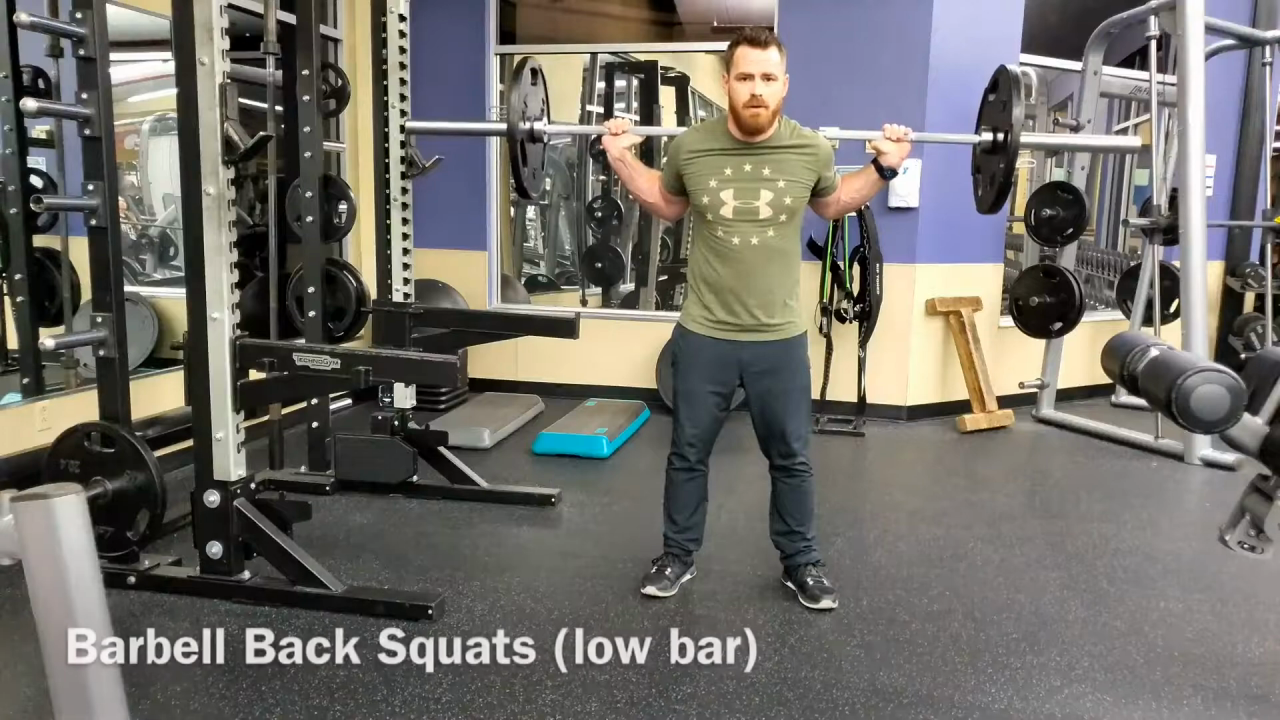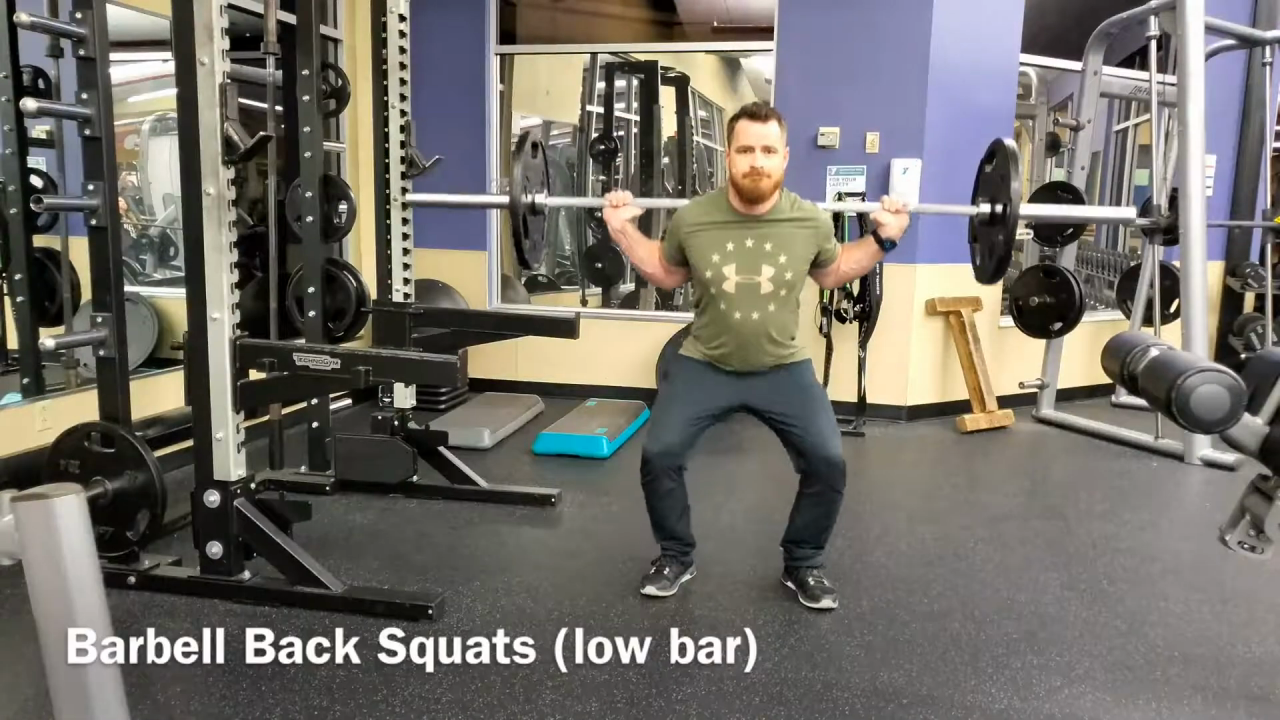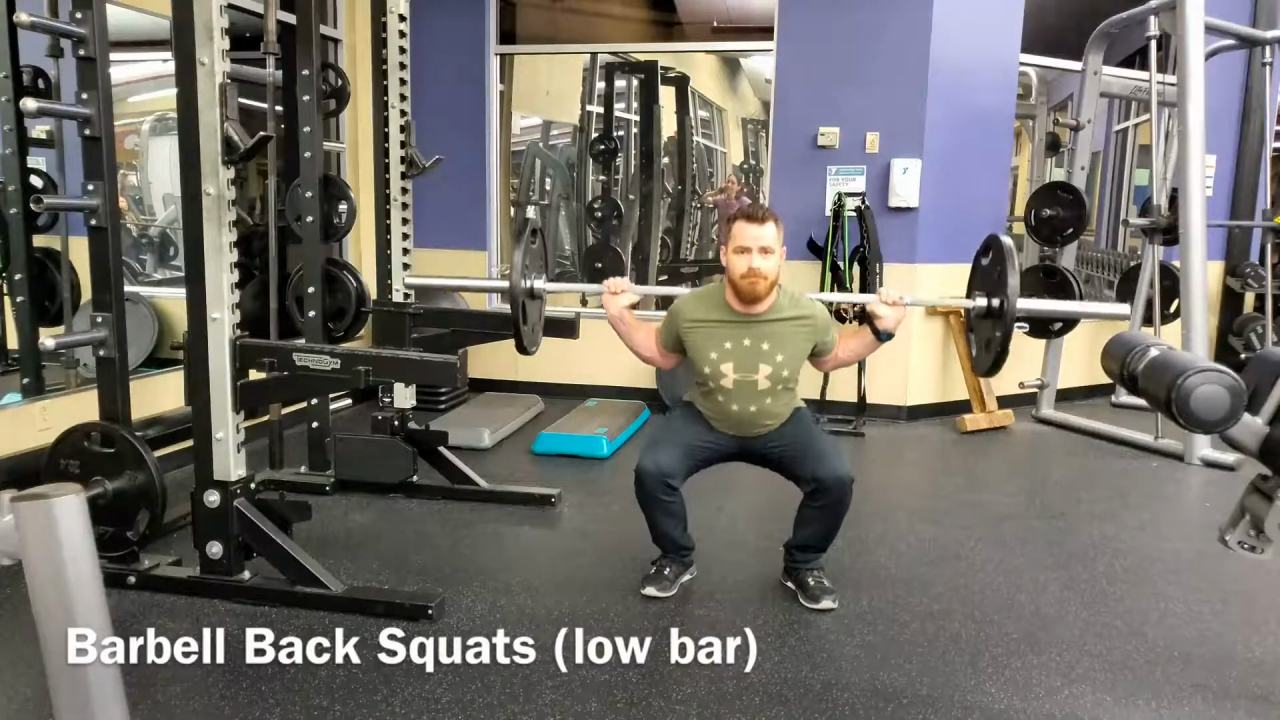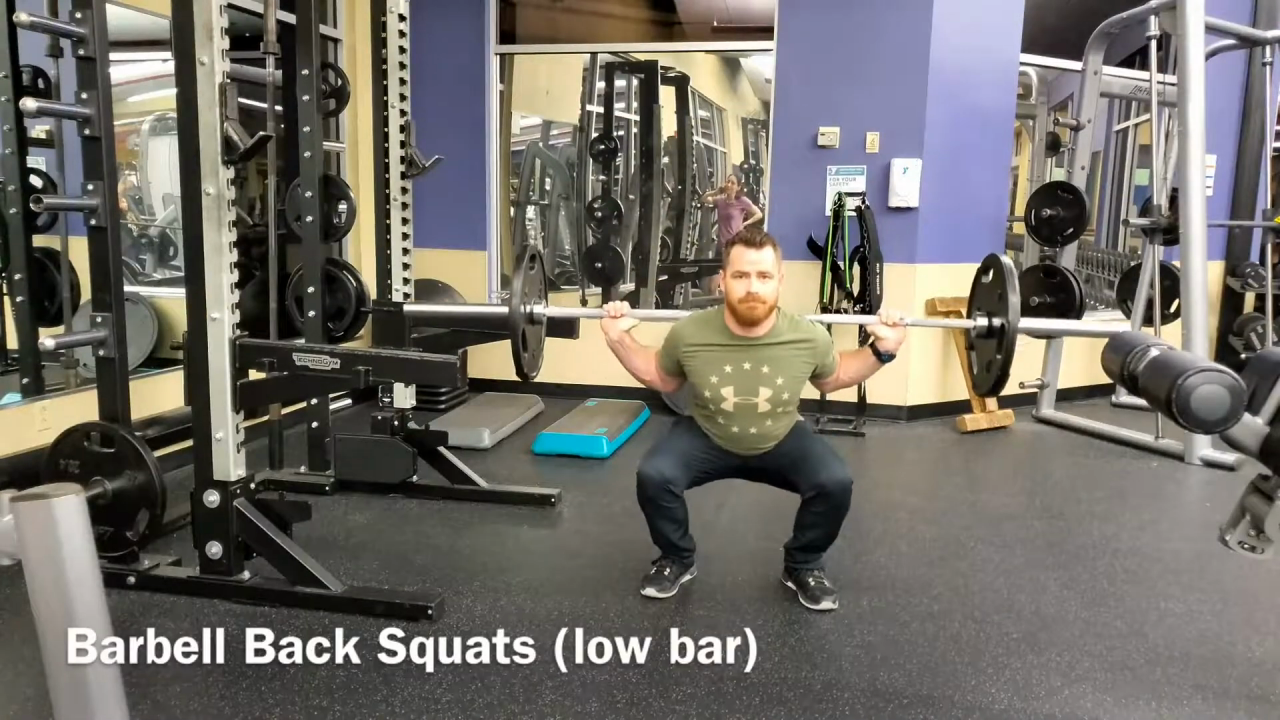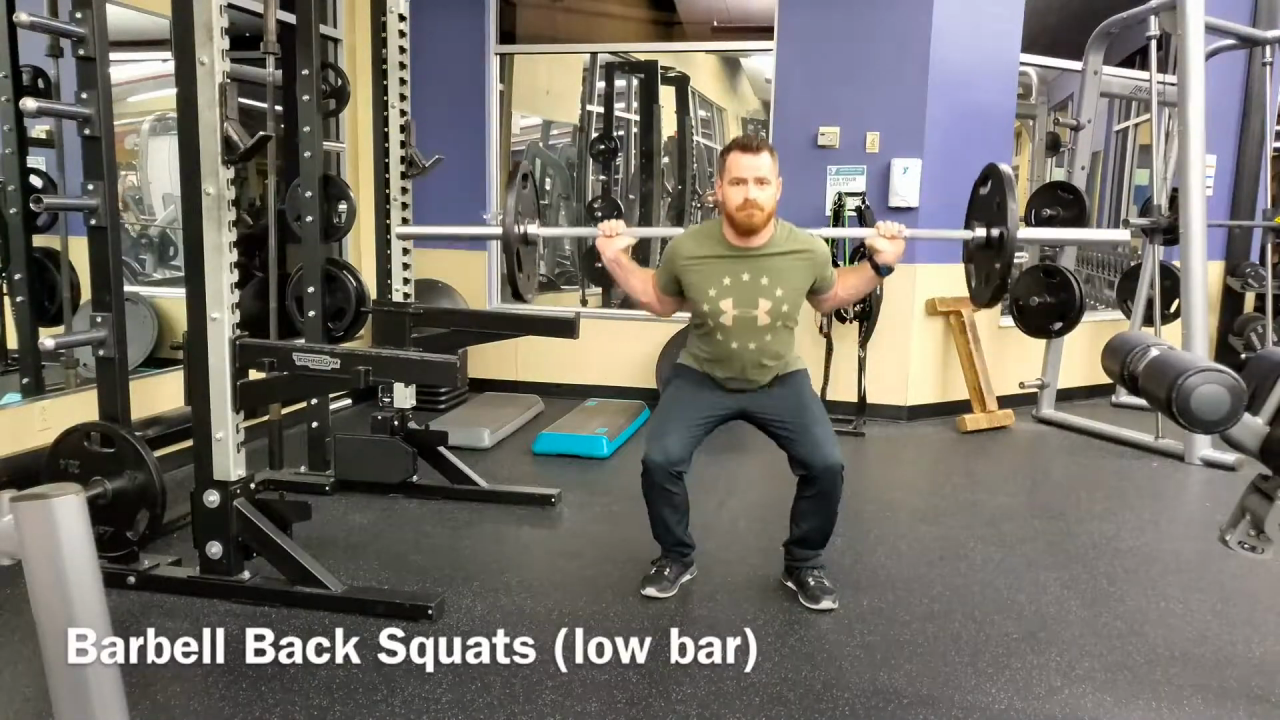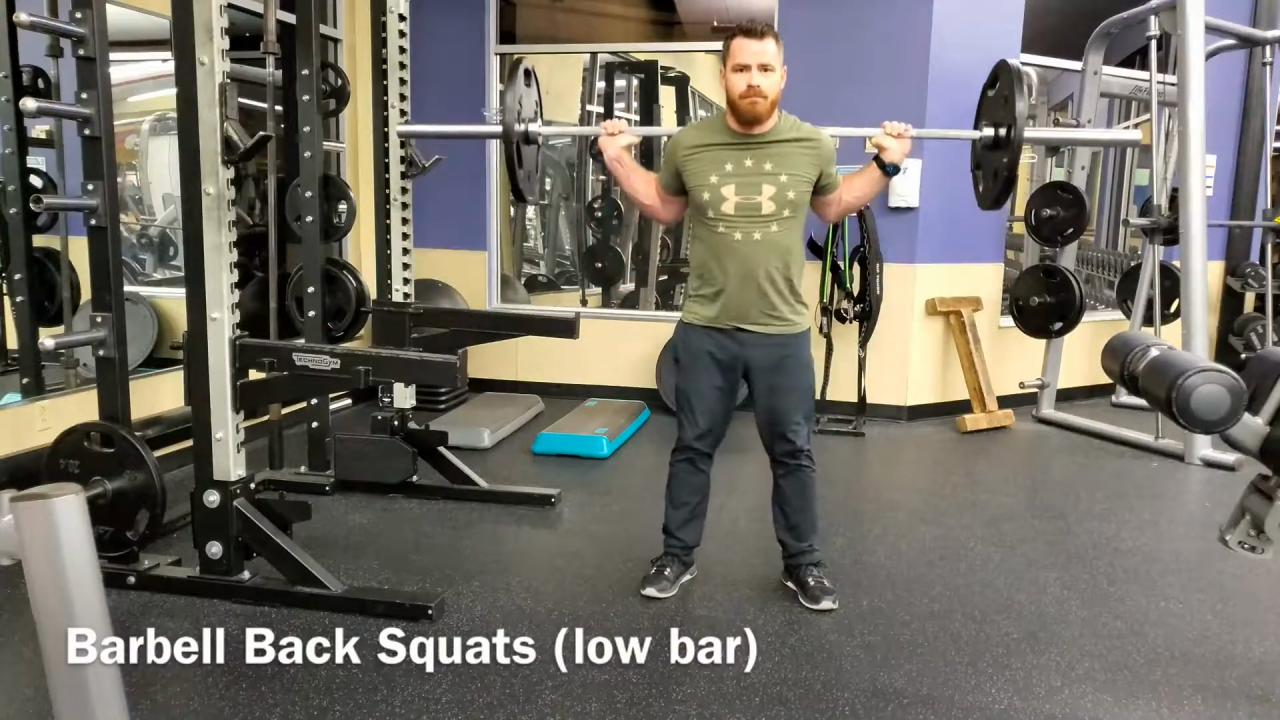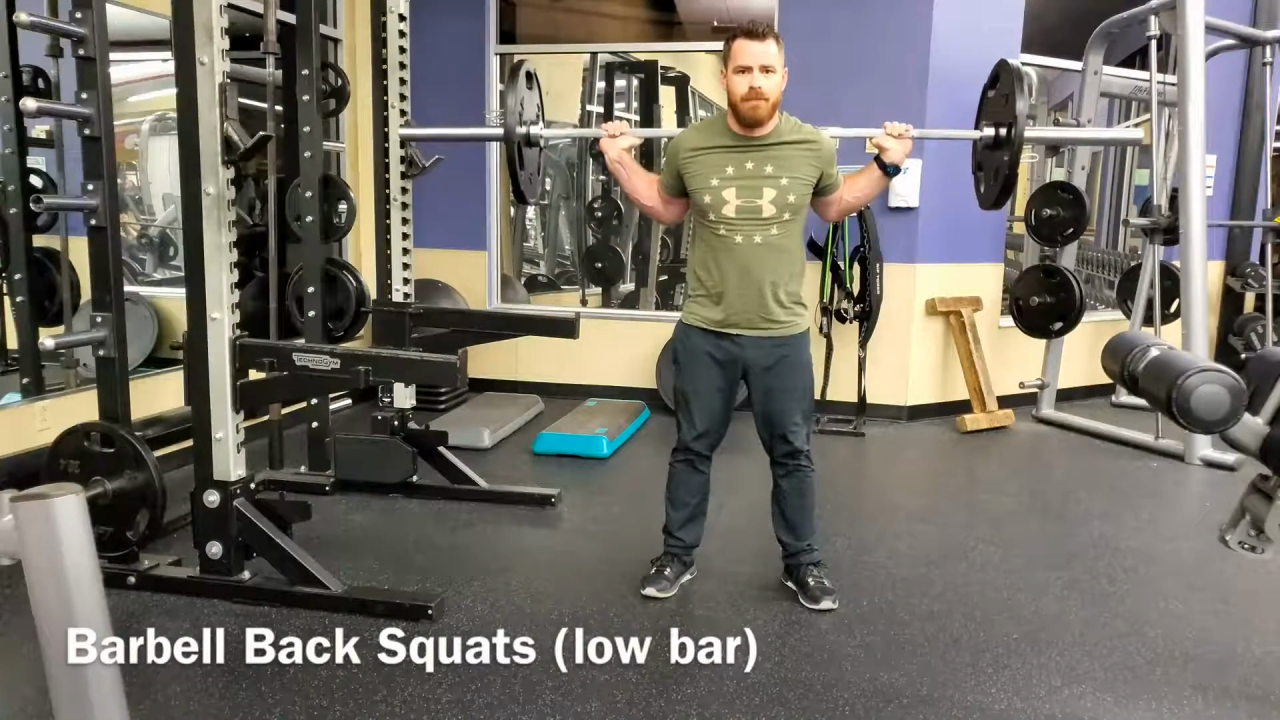
dt=0.7s
person 1, frame 1
left shoulder: (811, 150)
right shoulder: (689, 147)
left elbow: (832, 203)
right elbow: (668, 204)
left wrist: (883, 169)
right wrist: (622, 161)
left hip: (780, 336)
right hip: (704, 333)
left knee: (791, 458)
right knee: (688, 451)
left ankle: (801, 563)
right ankle: (677, 556)
person 1, frame 2
left shoulder: (812, 222)
right shoulder: (691, 219)
left elbow: (832, 273)
right elbow: (668, 275)
left wrist: (882, 240)
right wrist: (623, 230)
left hip: (782, 368)
right hip: (705, 365)
left knee: (828, 462)
right knee: (659, 454)
left ankle: (802, 565)
right ankle: (675, 558)
person 1, frame 3
left shoulder: (809, 315)
right shoulder: (689, 310)
left elbow: (830, 356)
right elbow: (663, 354)
left wrist: (878, 330)
right wrist: (620, 316)
left hip: (782, 424)
right hip: (704, 420)
left knee: (835, 478)
right knee: (652, 471)
left ankle: (802, 566)
right ankle: (676, 559)
person 1, frame 4
left shoulder: (809, 338)
right shoulder: (689, 335)
left elbow: (832, 378)
right elbow: (663, 379)
left wrist: (881, 350)
right wrist: (618, 339)
left hip: (782, 440)
right hip: (705, 437)
left knee: (836, 483)
right knee: (653, 476)
left ankle: (802, 566)
right ankle: (677, 560)
person 1, frame 5
left shoulder: (808, 251)
right shoulder: (685, 250)
left elbow: (830, 298)
right elbow: (662, 302)
left wrist: (879, 265)
right wrist: (616, 260)
left hip: (779, 379)
right hip: (702, 377)
left knee: (826, 465)
right knee: (660, 461)
left ankle: (803, 565)
right ankle: (676, 558)
person 1, frame 6
left shoulder: (813, 144)
right shoulder: (687, 144)
left elbow: (833, 206)
right elbow: (665, 208)
left wrist: (886, 165)
right wrist: (618, 162)
left hip: (783, 331)
right hip: (705, 329)
left knee: (792, 452)
right knee: (693, 447)
left ankle: (803, 564)
right ankle: (677, 557)
person 1, frame 7
left shoulder: (814, 146)
right shoulder: (688, 146)
left elbow: (834, 205)
right elbow: (666, 209)
left wrist: (886, 166)
right wrist: (619, 163)
left hip: (782, 332)
right hip: (705, 330)
left knee: (792, 453)
right knee: (692, 448)
left ankle: (802, 563)
right ankle: (677, 556)
